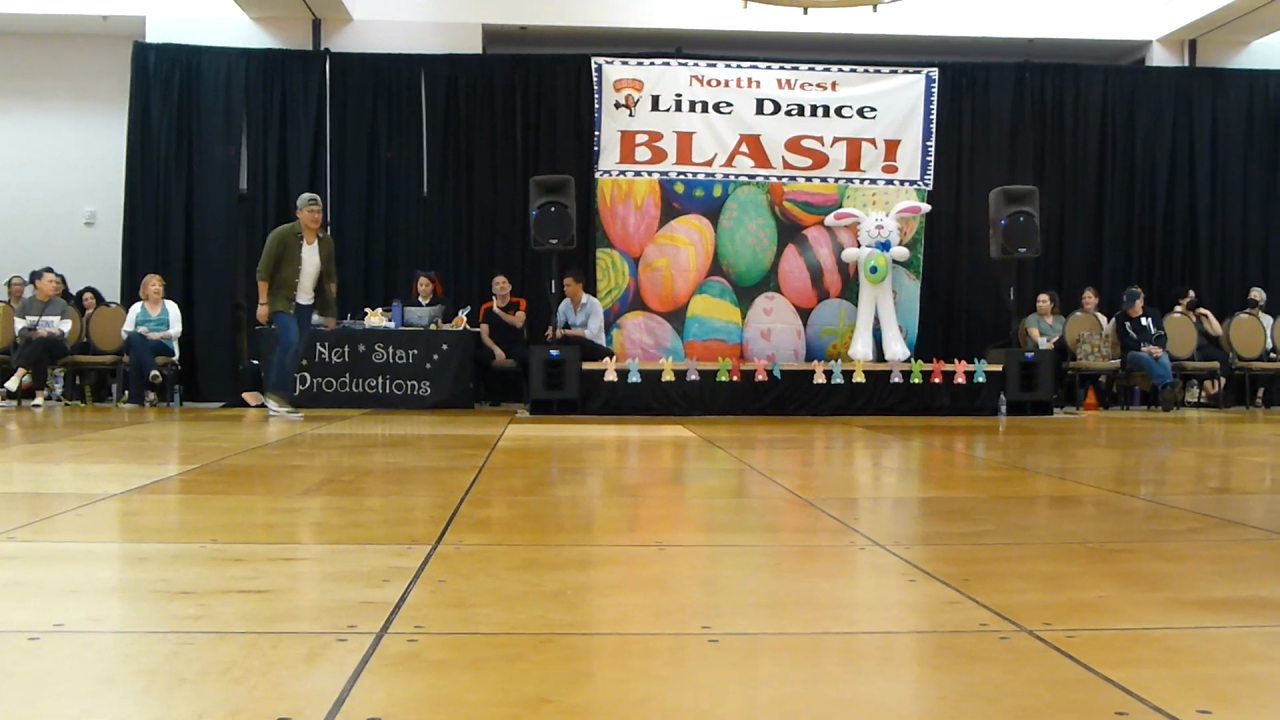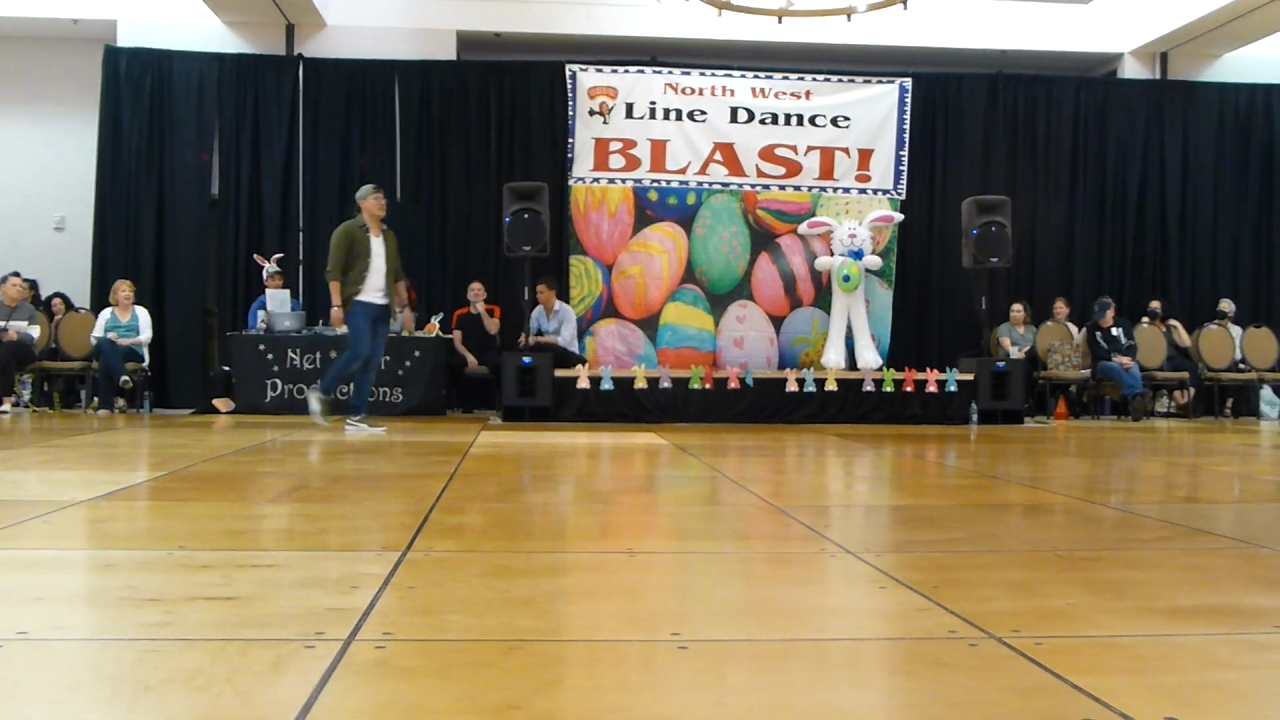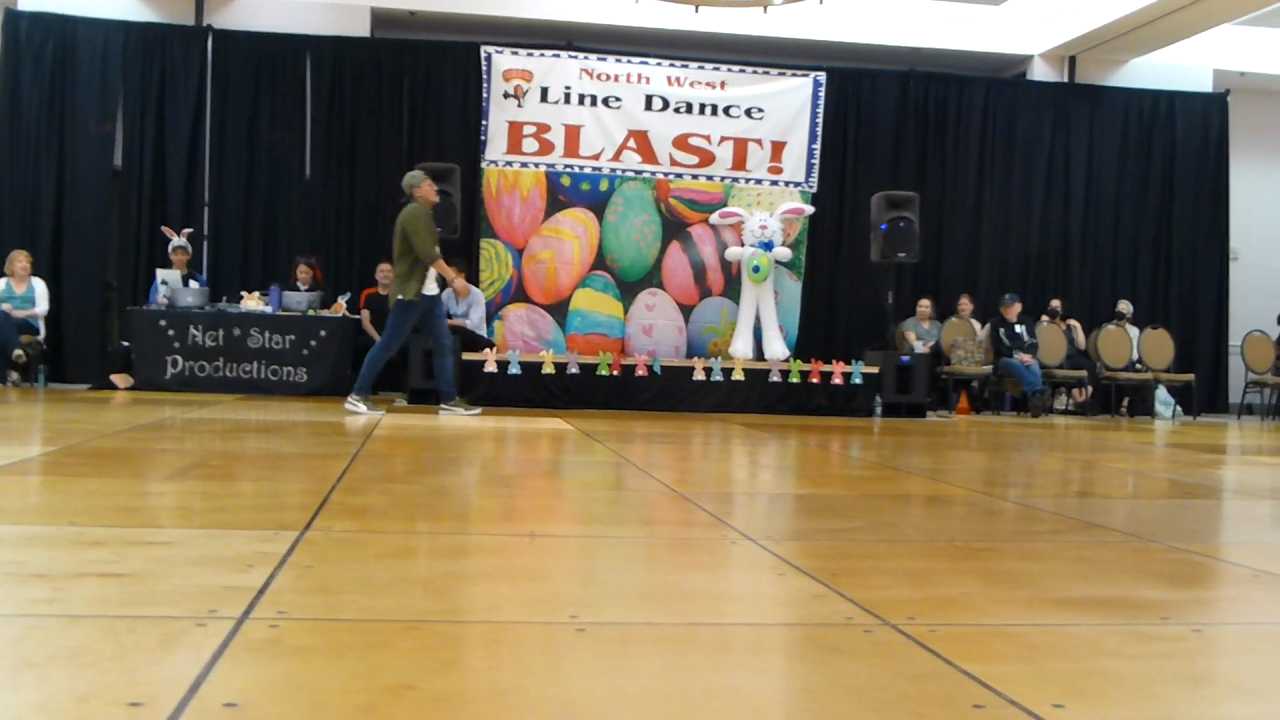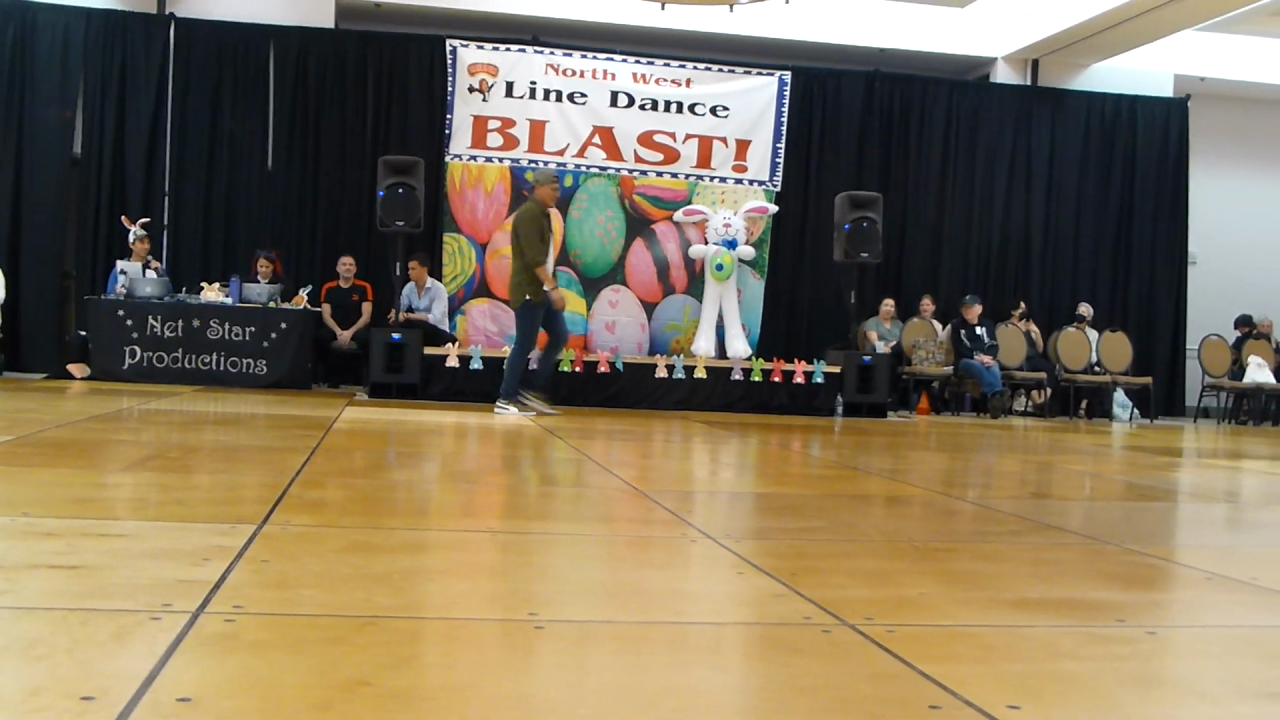
dt=1s
person 1, frame 1
left shoulder: (326, 241)
right shoulder: (282, 235)
left elbow: (330, 277)
right elbow: (264, 270)
left wrist: (330, 310)
right wrist: (263, 302)
left hip: (306, 304)
right hip: (282, 300)
left knee: (295, 352)
right knee: (289, 342)
left ankle: (279, 401)
right ankle: (275, 393)
person 1, frame 2
left shoulder: (389, 235)
right shoulder: (348, 231)
left elbow: (397, 275)
right elbow: (334, 270)
left wrist: (405, 306)
right wrist: (337, 304)
left hip: (381, 306)
right hip: (358, 302)
left knee: (373, 359)
right knee: (359, 352)
left ankle: (357, 415)
right ankle: (322, 392)
person 1, frame 3
left shoulder: (421, 214)
right shoulder: (416, 213)
right elbow: (427, 254)
right wrist: (453, 278)
left hip: (428, 292)
right hip: (410, 293)
left knee: (444, 344)
right knee: (389, 344)
left ankle: (449, 400)
right ankle: (358, 395)
person 1, frame 4
left shoulder: (542, 214)
right shoulder: (529, 214)
right elbow: (534, 257)
left wrist: (552, 287)
right wrist: (555, 287)
left hip: (541, 290)
right hip: (530, 291)
left knee: (560, 337)
right knee: (525, 343)
left ankle: (534, 390)
right ankle: (506, 399)
